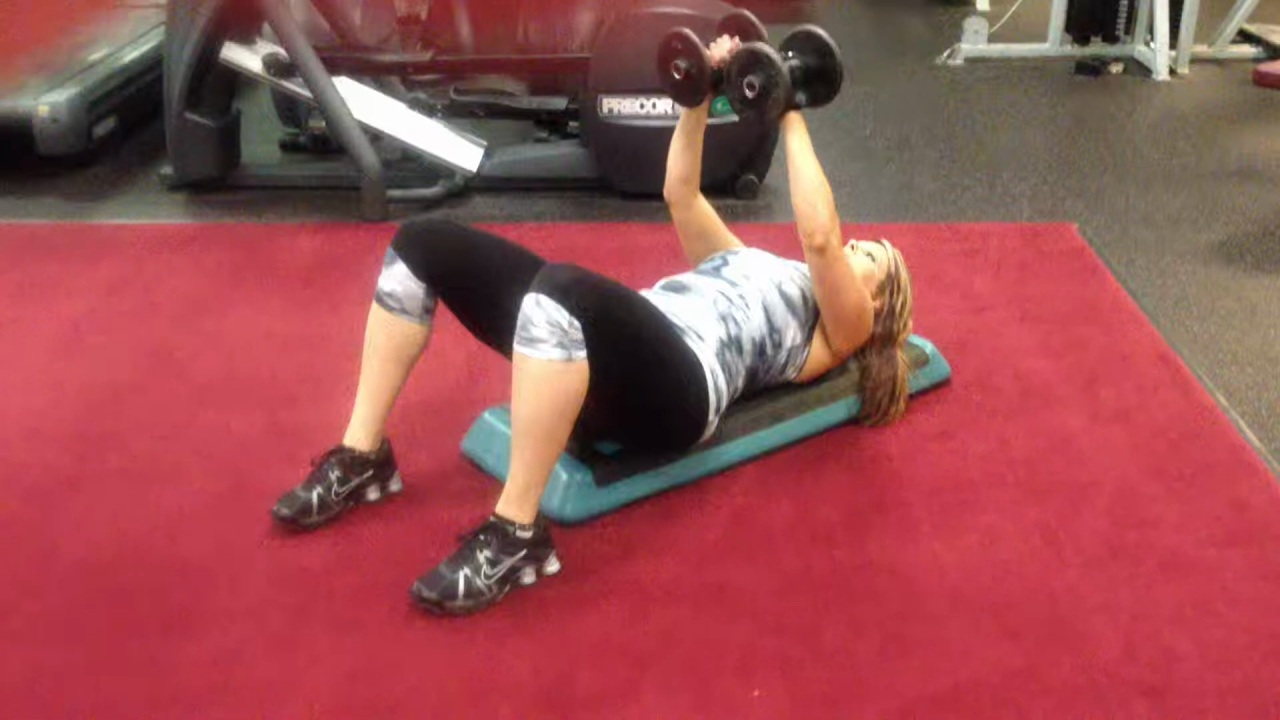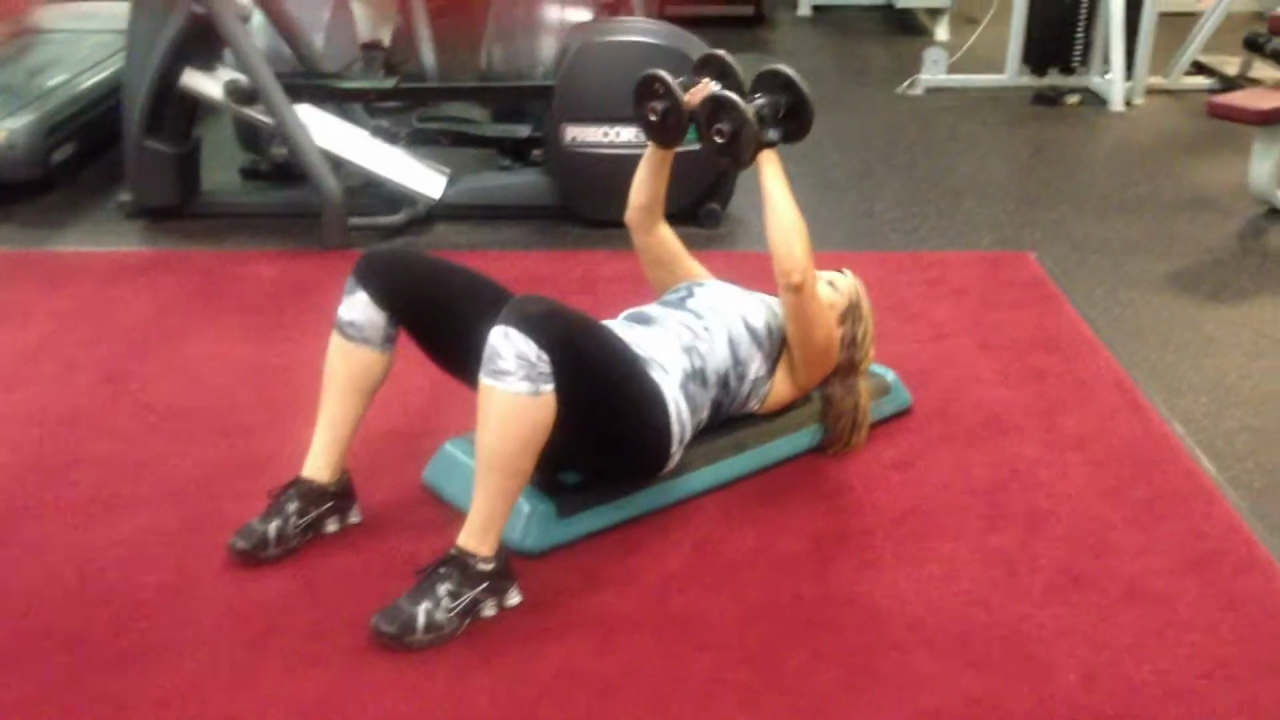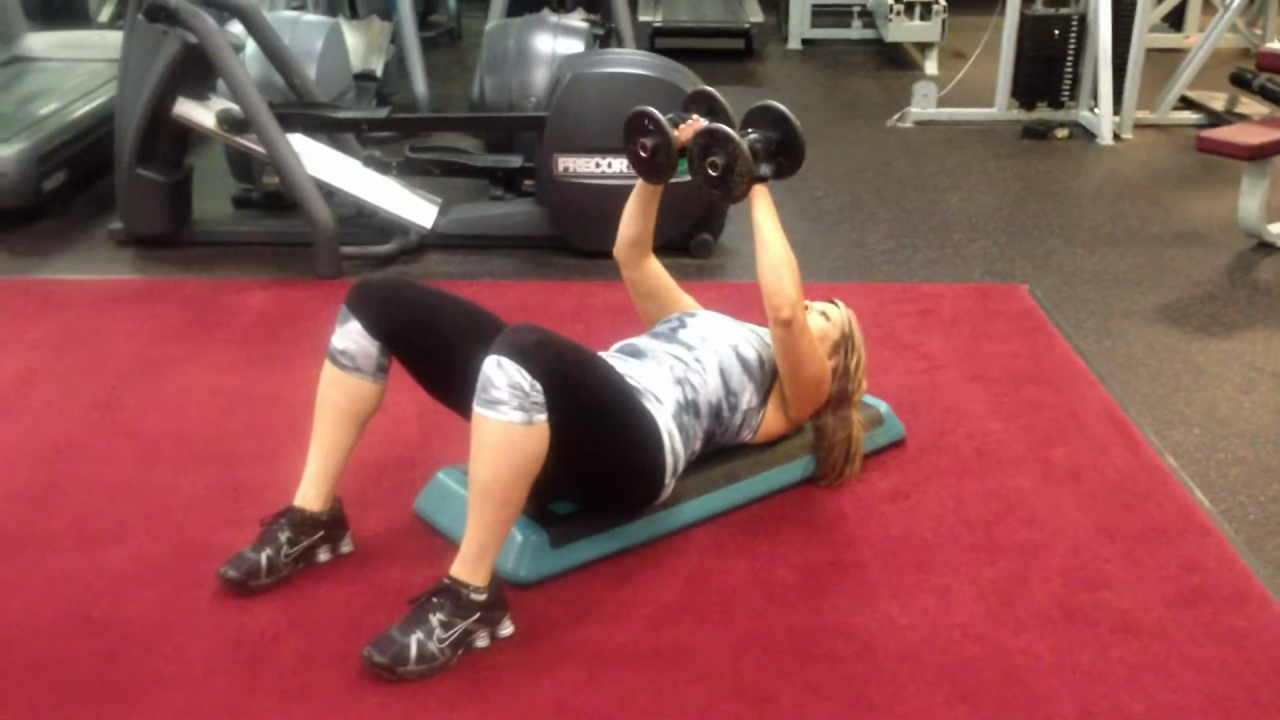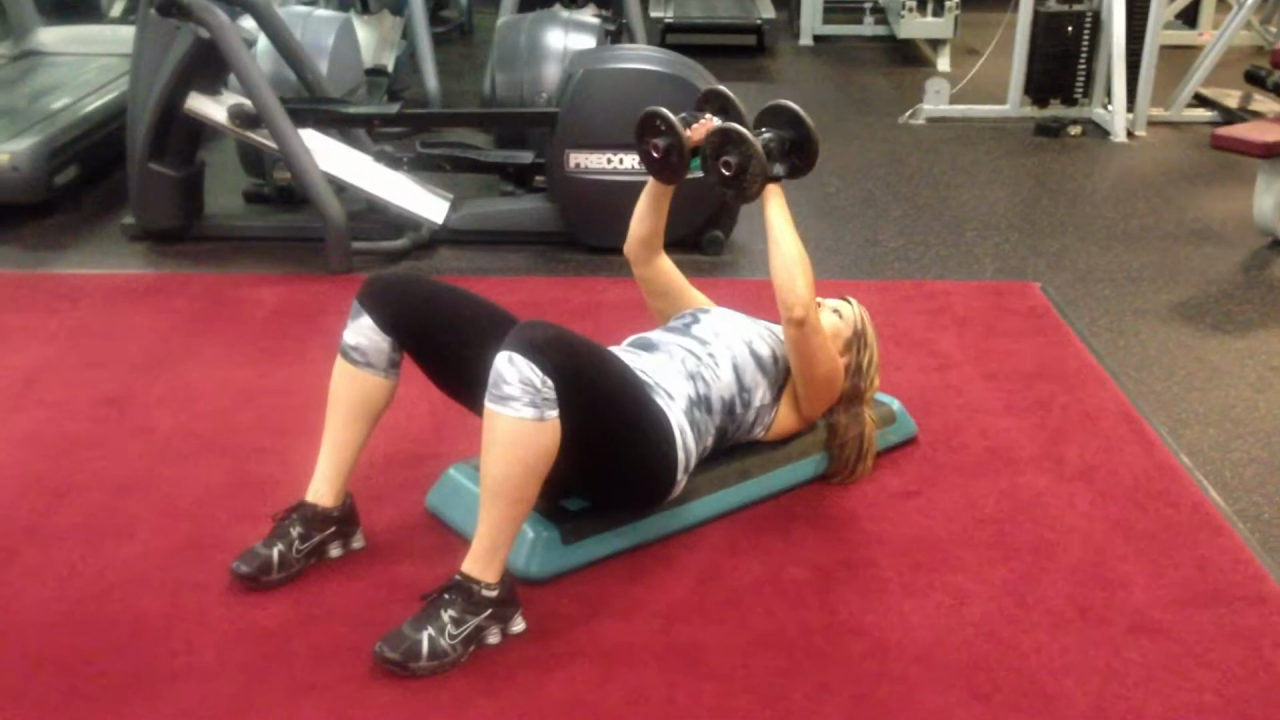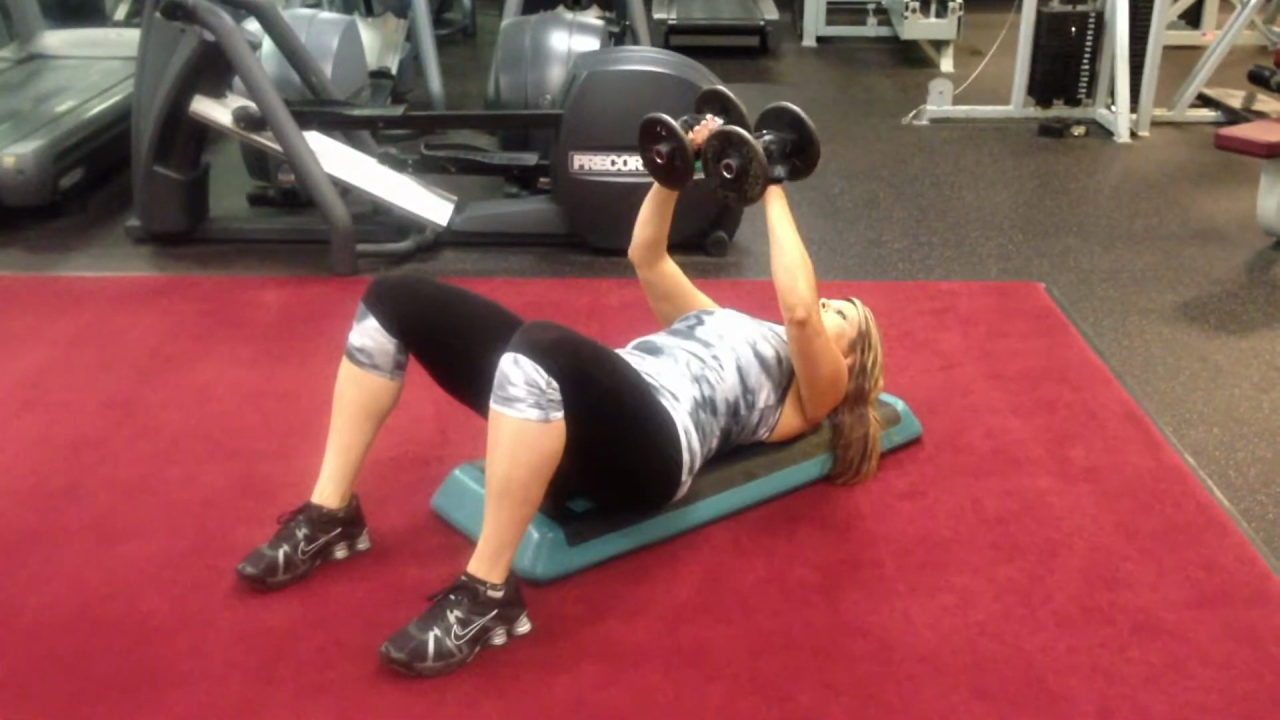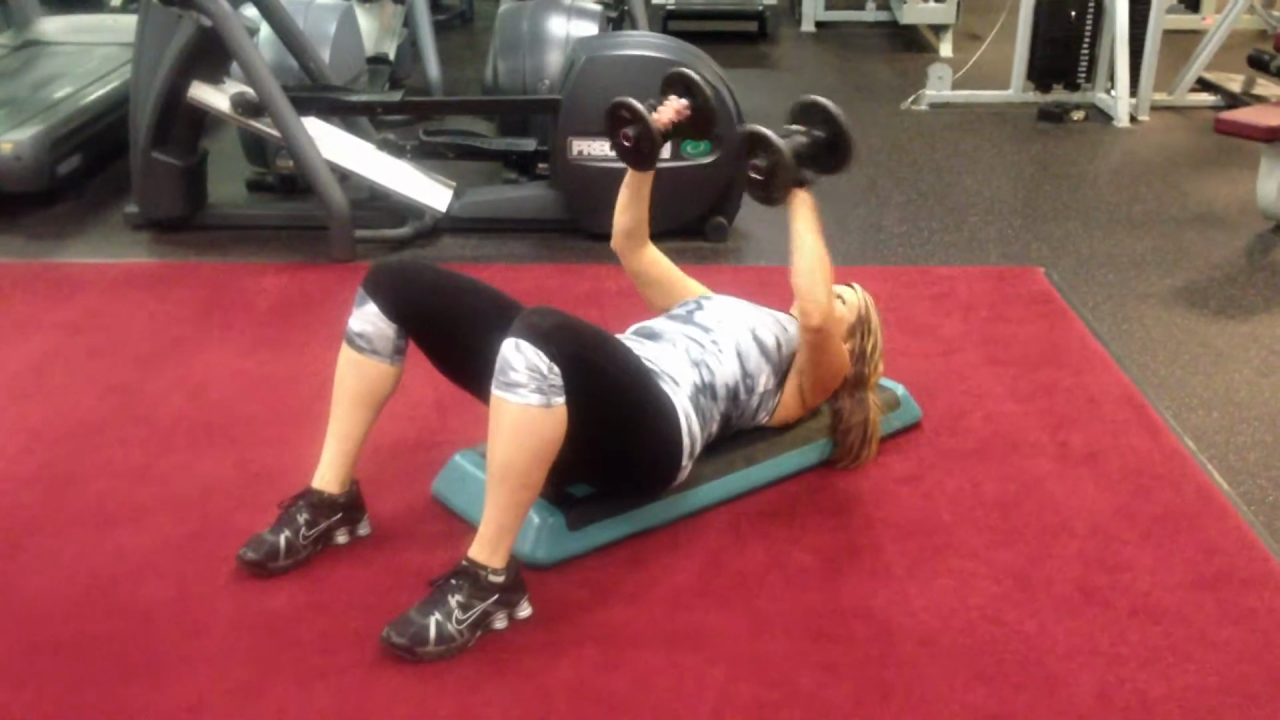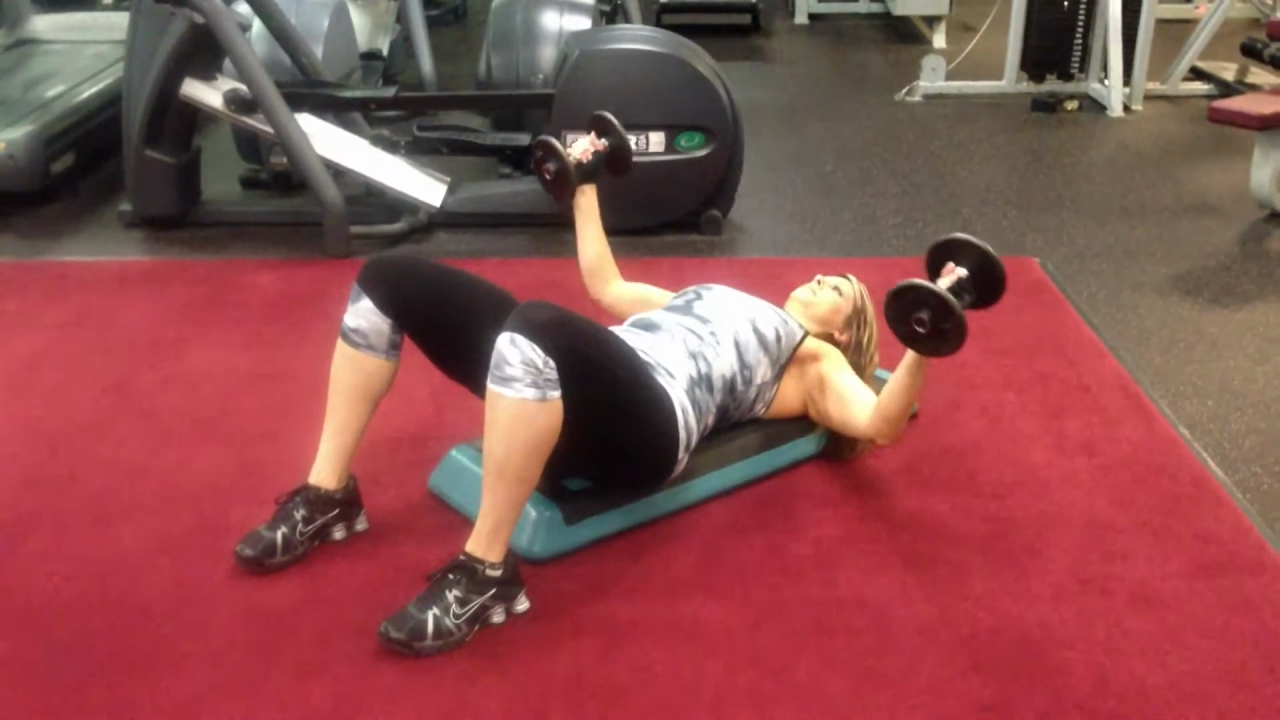
dt=0.7s
person 1, frame 1
left shoulder: (844, 325)
right shoulder: (757, 264)
left elbow: (818, 236)
right elbow: (681, 196)
left wrist: (792, 118)
right wrist: (698, 98)
left hip: (679, 382)
right hip: (604, 346)
left knee: (561, 288)
right knee: (421, 243)
left ankle: (516, 533)
right ankle: (362, 457)
person 1, frame 2
left shoulder: (803, 358)
right shoulder: (720, 296)
left elbow: (794, 275)
right elbow: (644, 223)
left wrist: (767, 156)
left hip: (642, 413)
right hip: (579, 377)
left knee: (528, 320)
right knee: (383, 274)
left ankle: (477, 566)
right ankle: (321, 488)
person 1, frame 3
left shoulder: (797, 389)
right shoulder: (710, 324)
left elbow: (784, 309)
right elbow: (633, 256)
left wrist: (759, 193)
left hip: (635, 444)
right hip: (563, 404)
left knee: (522, 348)
right knee: (377, 300)
left ankle: (469, 597)
right ankle: (313, 518)
person 1, frame 4
left shoulder: (808, 389)
right shoulder: (723, 322)
left elbow: (797, 308)
right elbow: (644, 254)
left wrist: (772, 192)
left hip: (647, 442)
right hip: (584, 402)
left knee: (534, 344)
right knee: (389, 297)
left ankle: (481, 592)
right ankle: (324, 513)
person 1, frame 5
left shoulder: (815, 389)
right shoulder: (725, 324)
left elbow: (799, 309)
right elbow: (647, 258)
left wrist: (773, 194)
left hip: (653, 442)
right hip: (587, 402)
left knee: (539, 344)
right knee: (395, 297)
left ankle: (486, 594)
right ankle: (330, 515)
person 1, frame 6
left shoulder: (814, 372)
right shoulder: (718, 307)
left elbow: (816, 318)
right elbow: (631, 246)
left wrist: (801, 195)
left hip: (654, 427)
right hip: (581, 389)
left knee: (540, 331)
right knee: (394, 281)
left ankle: (488, 578)
right ankle: (330, 500)
person 1, frame 7
left shoulder: (814, 362)
right shoulder: (704, 297)
left elbow: (878, 422)
right elbow: (606, 286)
right wrist: (585, 185)
left hip: (652, 418)
right hip: (575, 381)
left knee: (534, 325)
right knee: (390, 277)
left ankle: (485, 573)
right ankle: (327, 496)
